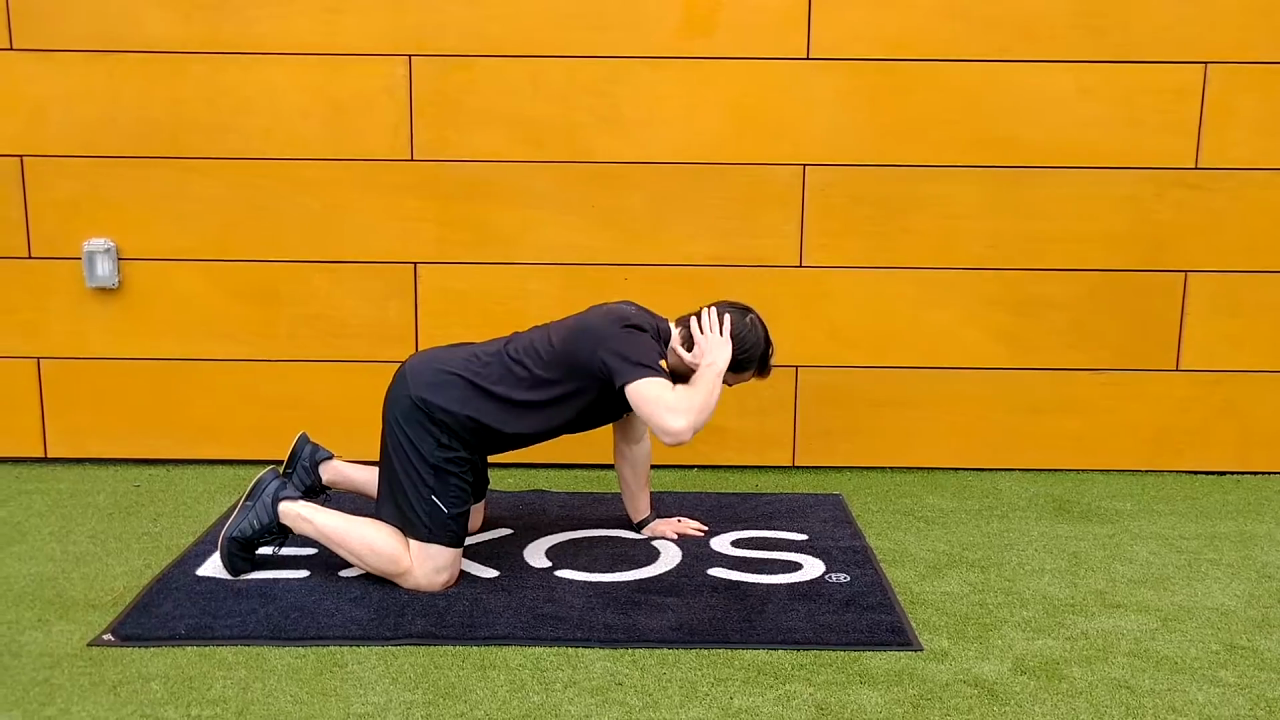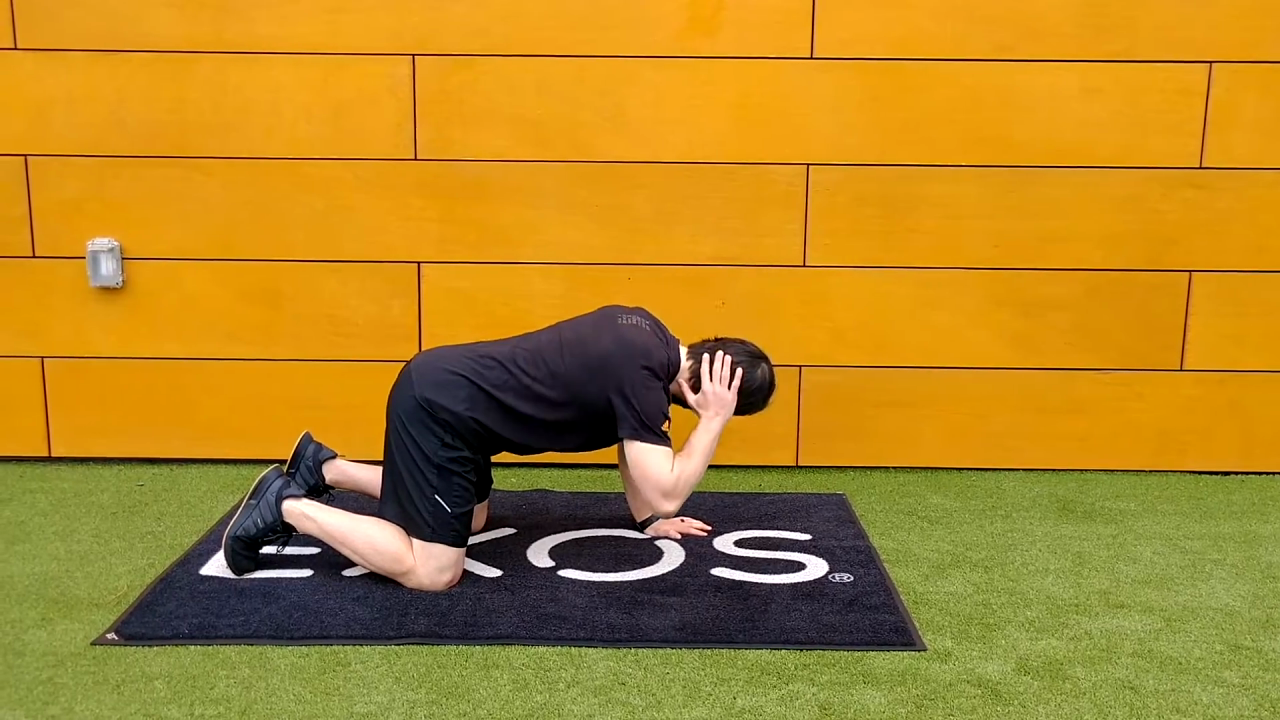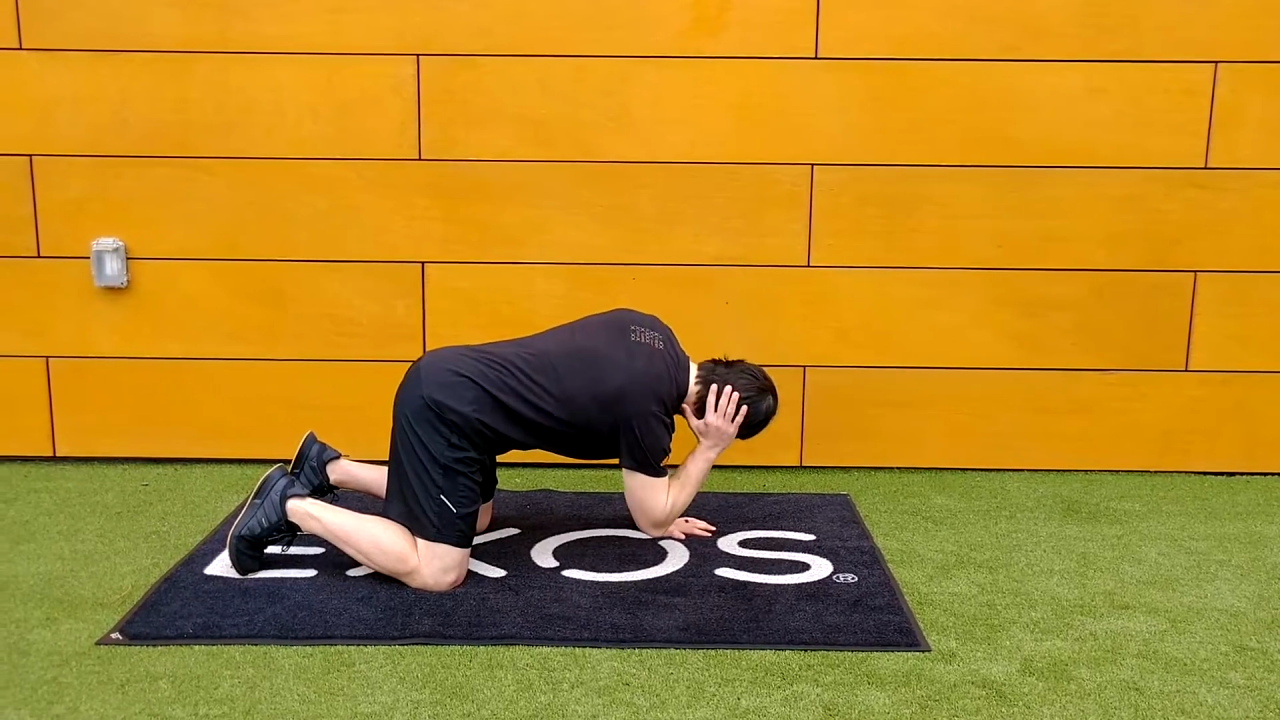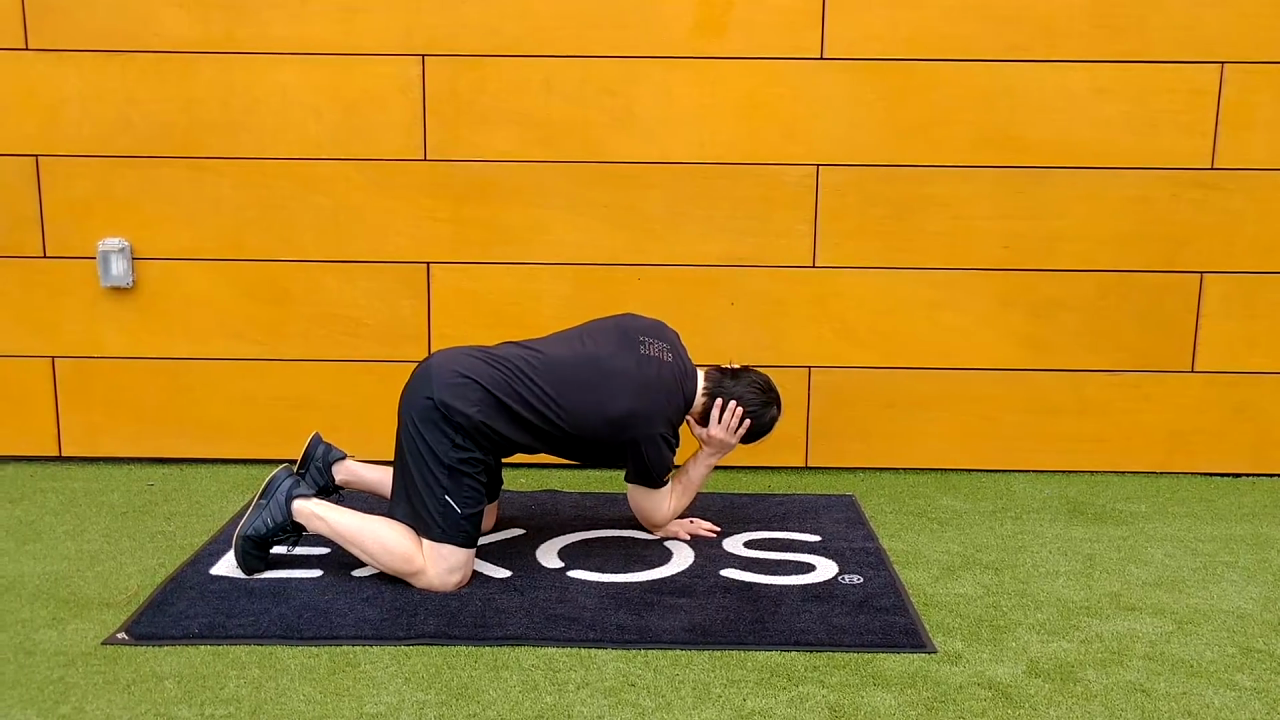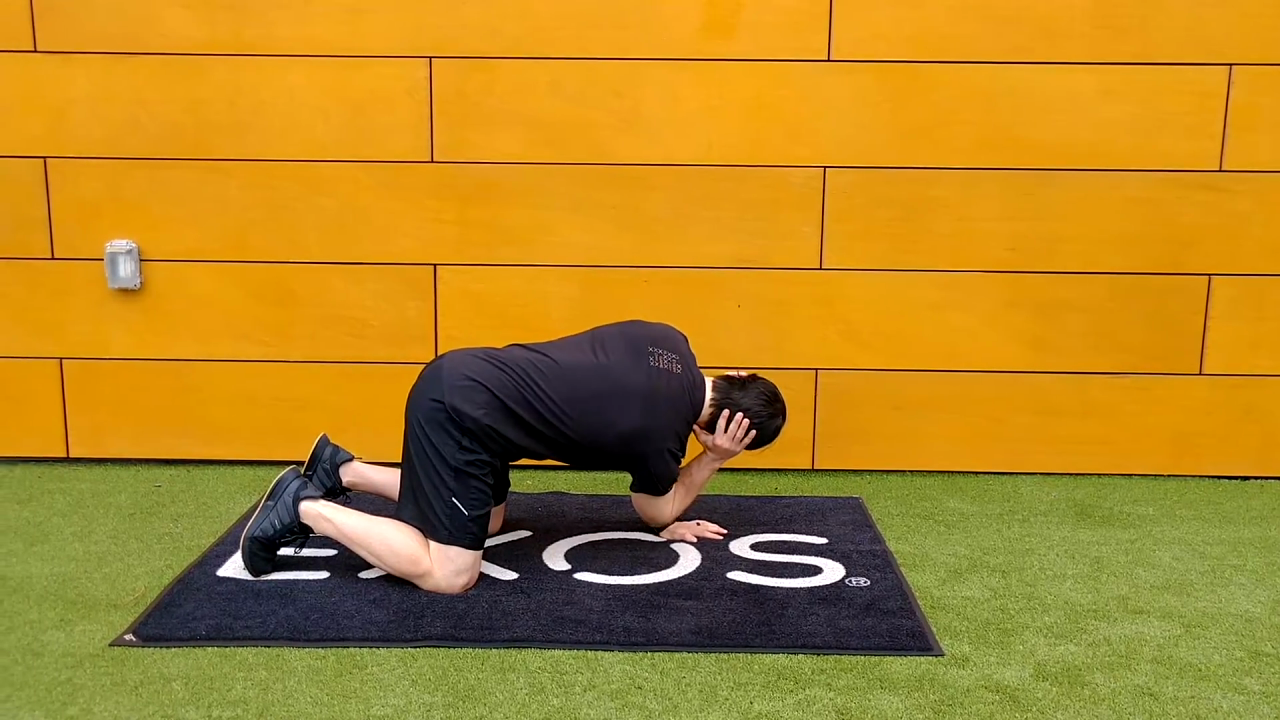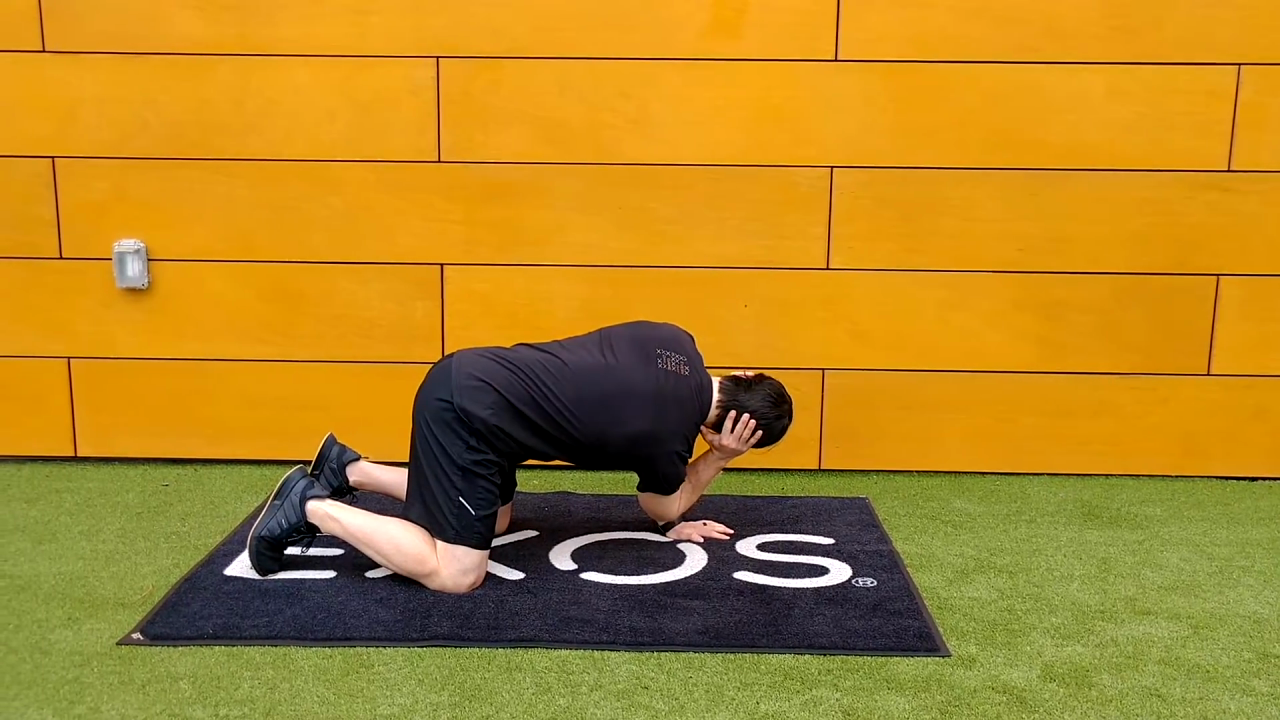
dt=0.3s
person 1, frame 1
left shoulder: (640, 332)
right shoulder: (634, 341)
left elbow: (632, 433)
right elbow: (676, 426)
left wrist: (644, 519)
right wrist: (713, 365)
left hip: (441, 391)
right hip: (433, 408)
left knee: (468, 521)
right knee: (430, 571)
left ankle: (321, 469)
right ankle: (283, 508)
person 1, frame 2
left shoulder: (648, 334)
right shoulder: (642, 377)
left elbow: (633, 436)
right elbow: (665, 495)
left wrist: (646, 521)
right wrist: (712, 422)
left hip: (442, 385)
right hip: (438, 408)
left knee: (470, 519)
right knee: (433, 572)
left ankle: (322, 468)
right ankle: (286, 507)
person 1, frame 3
left shoulder: (655, 338)
right shoulder: (647, 404)
right elbow: (653, 520)
left wrist: (663, 516)
right wrist: (710, 449)
left hip: (446, 382)
right hip: (445, 410)
left knee: (475, 518)
right knee: (437, 571)
left ankle: (328, 467)
right ankle: (290, 504)
person 1, frame 4
left shoulder: (661, 340)
right shoulder: (653, 421)
right elbow: (654, 515)
left wrist: (667, 518)
right wrist: (711, 456)
left hip: (452, 381)
right hip: (450, 411)
left knee: (480, 518)
right knee: (442, 573)
left ankle: (333, 468)
right ankle: (296, 505)
person 1, frame 5
left shoulder: (670, 345)
right shoulder: (660, 432)
right elbow: (657, 512)
left wrist: (673, 522)
right wrist: (714, 461)
left hip: (459, 380)
right hip: (459, 414)
left knee: (487, 520)
right knee: (450, 574)
left ankle: (341, 469)
right ankle: (304, 506)
person 1, frame 6
left shoulder: (678, 346)
right shoulder: (669, 433)
right elbow: (662, 504)
left wrist: (673, 522)
right wrist: (720, 458)
left hip: (468, 379)
right hip: (466, 412)
left knee: (494, 519)
right knee: (457, 572)
left ankle: (347, 467)
right ankle: (312, 505)
